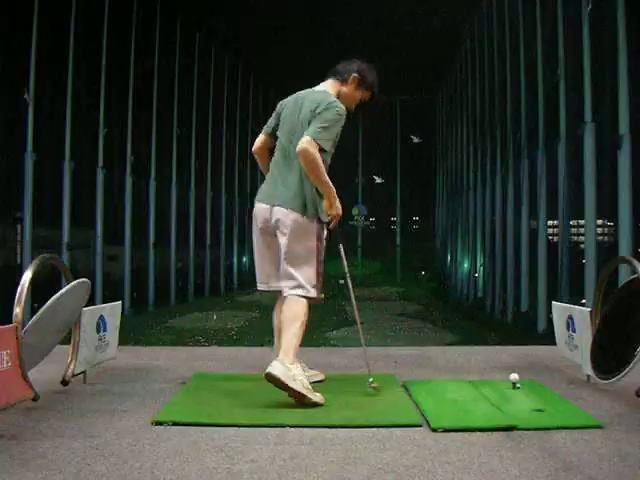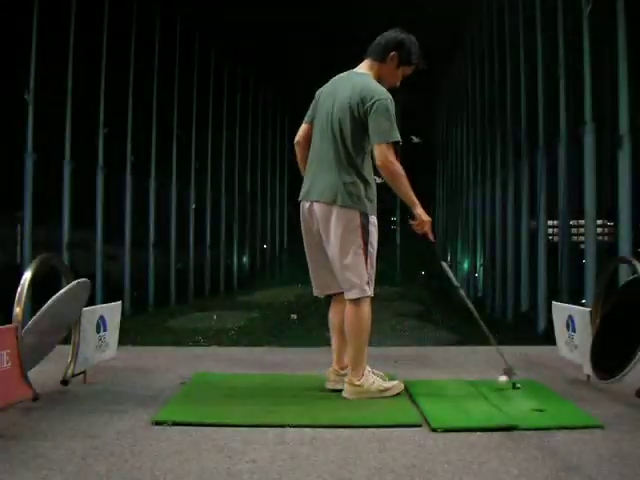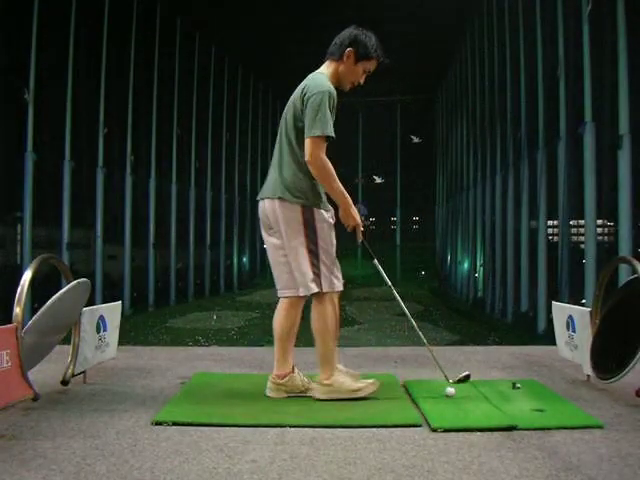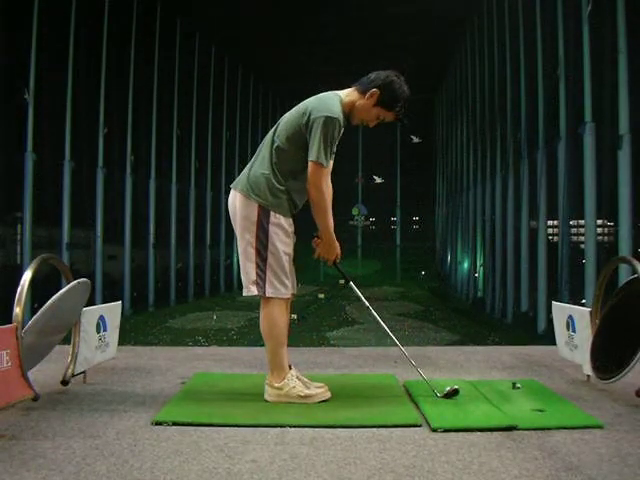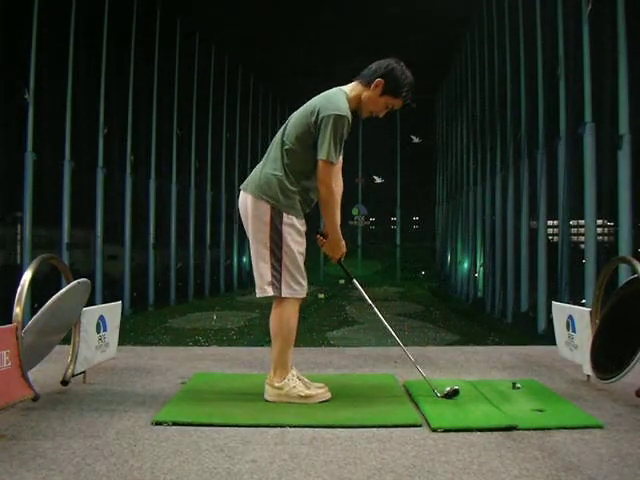
dt=1s
person 1, frame 1
left shoulder: (289, 101)
right shoulder: (333, 107)
left elbow: (259, 149)
right elbow: (306, 149)
right wrist: (331, 197)
left hip: (266, 204)
right hip: (300, 210)
left knee: (289, 288)
right knee: (302, 290)
left ankle: (286, 360)
right ankle: (286, 364)
person 1, frame 2
left shoulder: (329, 87)
right shoulder: (377, 95)
left elbow: (301, 141)
right elbow: (384, 159)
right wrist: (415, 207)
left hip: (313, 201)
right hip: (347, 204)
left knee: (339, 290)
right knee: (359, 290)
left ankle: (341, 368)
right ankle: (359, 378)
person 1, frame 3
left shoulder: (310, 86)
right shoulder: (323, 90)
right elbow: (314, 157)
left wrist: (329, 200)
right wrist: (347, 205)
left hip: (277, 199)
right hip: (297, 203)
left knee: (294, 291)
right knee: (324, 288)
left ankle: (282, 375)
right ankle: (329, 374)
person 1, frame 4
left shoulder: (331, 110)
right shoulder: (329, 113)
left elbow: (324, 180)
right elbow: (314, 183)
left wrist: (329, 234)
right wrist: (328, 237)
left hip: (265, 201)
right hip: (261, 201)
left knee: (282, 291)
right knee: (274, 292)
left ankle: (283, 374)
right ankle: (279, 381)
person 1, frame 5
left shoulder: (335, 104)
right shoulder: (337, 110)
left elbow: (335, 176)
right elbow: (325, 180)
left wrist: (334, 230)
right wrist: (334, 236)
left hip: (265, 198)
right hip: (273, 201)
left knee: (287, 291)
right knee: (288, 291)
left ankle: (282, 373)
right ankle: (280, 382)
